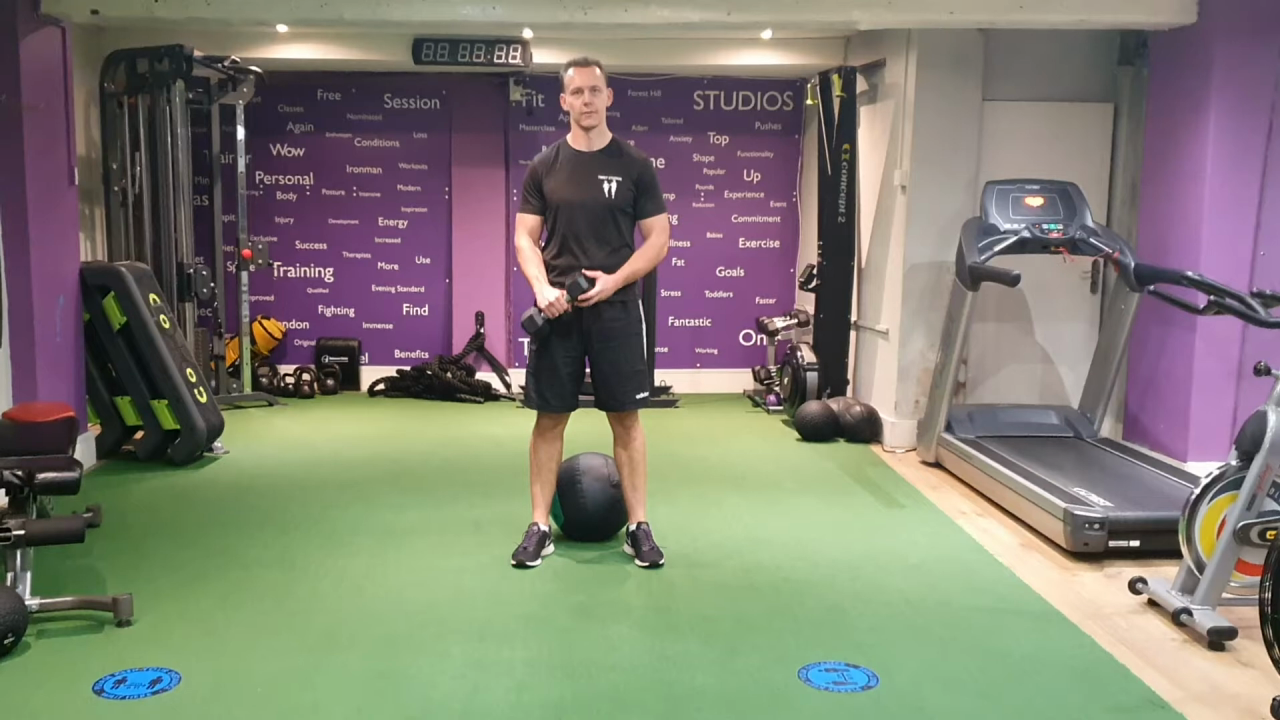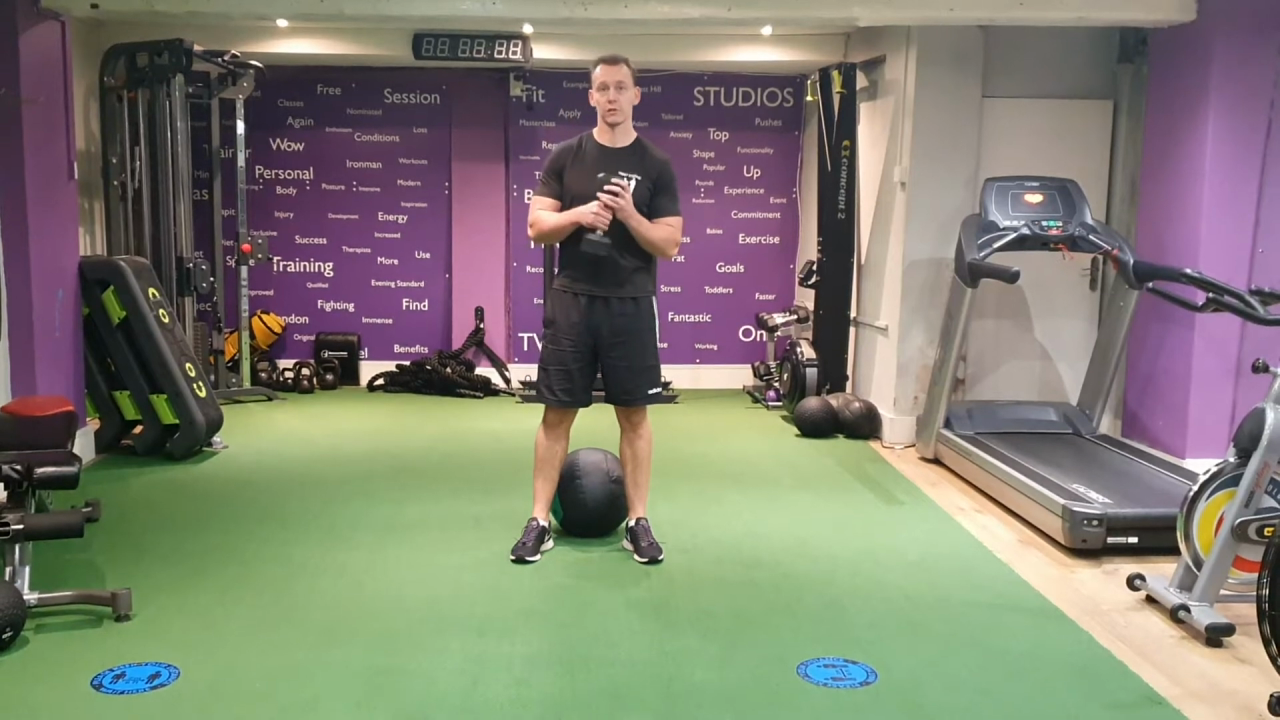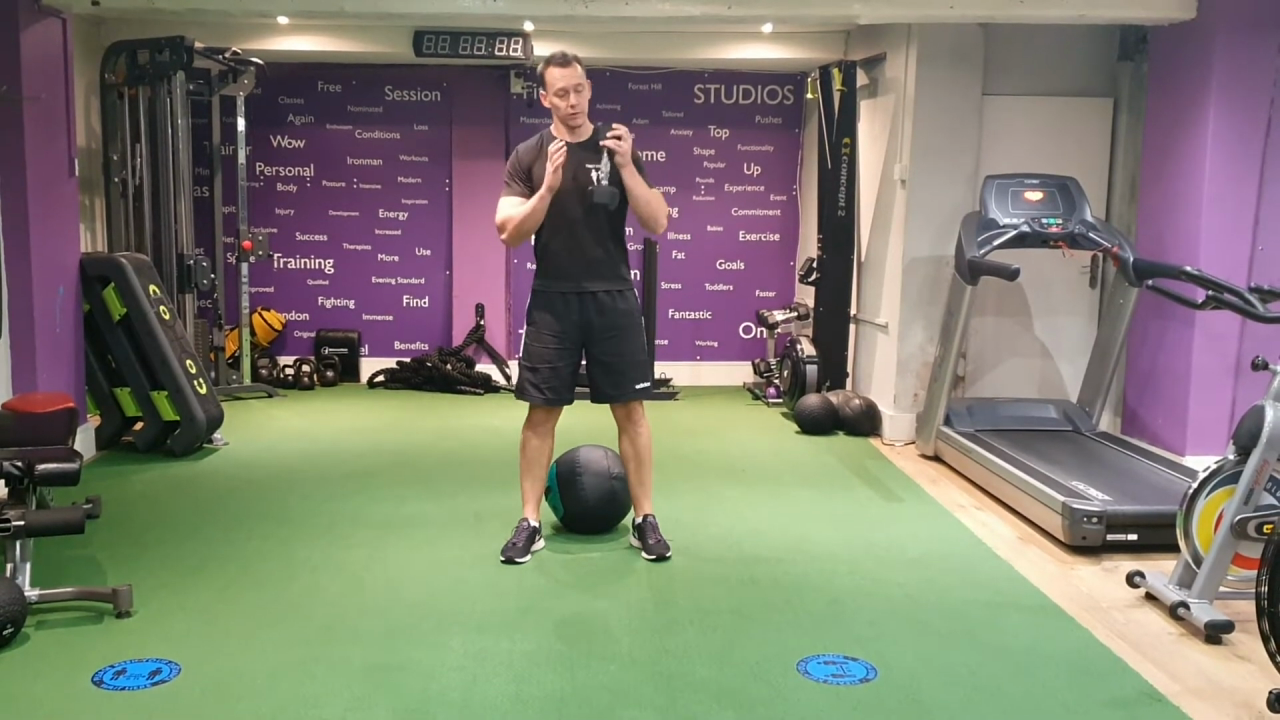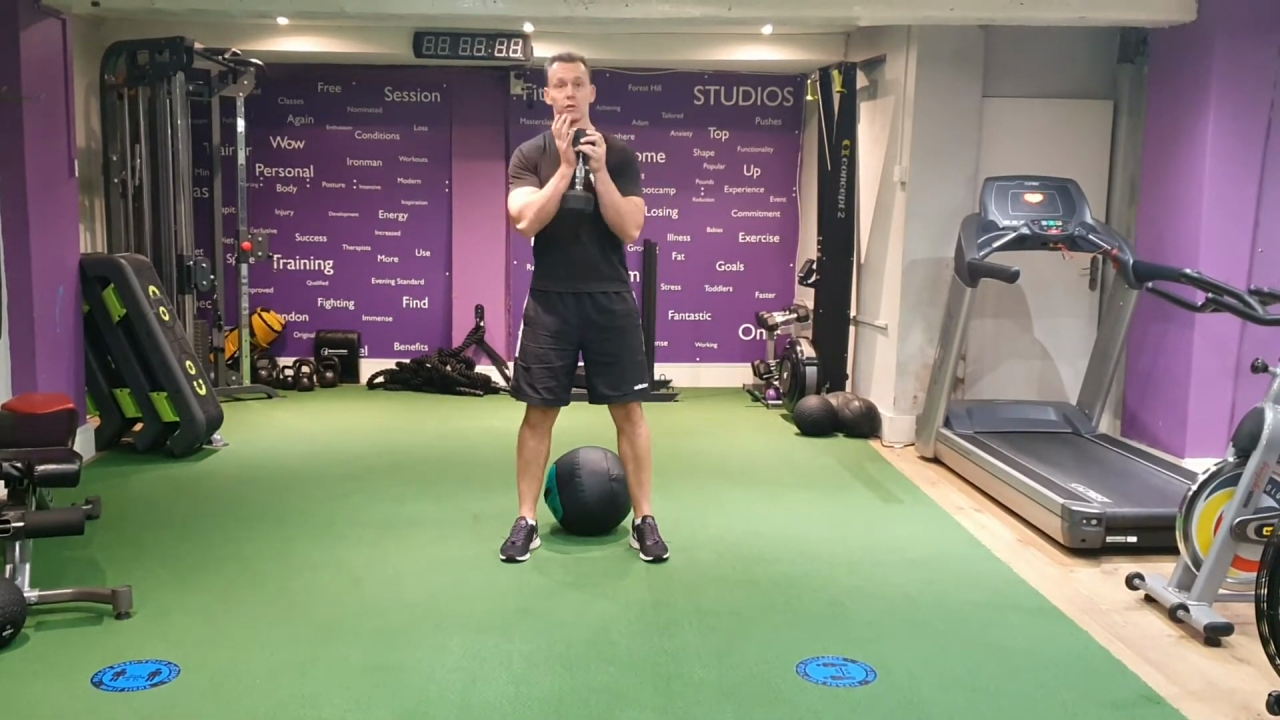
dt=1s
person 1, frame 1
left shoulder: (634, 165)
right shoulder: (544, 166)
left elbow: (657, 239)
right elbow: (525, 237)
left wrist: (614, 281)
right wrist: (542, 287)
left hip: (617, 309)
right hip: (558, 312)
left knee: (626, 418)
right knee: (549, 418)
left ankle: (637, 526)
right ankle: (540, 526)
person 1, frame 2
left shoulder: (656, 165)
right shoulder: (565, 156)
left elbow: (669, 244)
right elbow: (536, 228)
left wrist: (628, 214)
right wrist: (579, 214)
left hip: (631, 304)
right hip: (571, 301)
left knee: (634, 415)
right knee: (557, 413)
left ankle: (637, 522)
right ankle: (539, 522)
person 1, frame 3
left shoulder: (616, 149)
right shoulder: (528, 155)
left elbow: (657, 223)
right elbow: (509, 232)
left wrist: (626, 167)
right wrist: (549, 186)
left hip: (614, 296)
right hip: (553, 300)
left knee: (631, 410)
right knee: (542, 412)
left ankle: (644, 520)
right ankle: (529, 523)
person 1, frame 4
left shoulder: (619, 154)
right shoulder: (531, 153)
left elbow: (631, 230)
right elbow: (526, 222)
left wrist: (600, 170)
right wrist: (566, 165)
left hip: (611, 298)
right hip: (551, 300)
left knee: (629, 410)
right knee: (539, 412)
left ankle: (643, 520)
right ankle: (526, 521)
